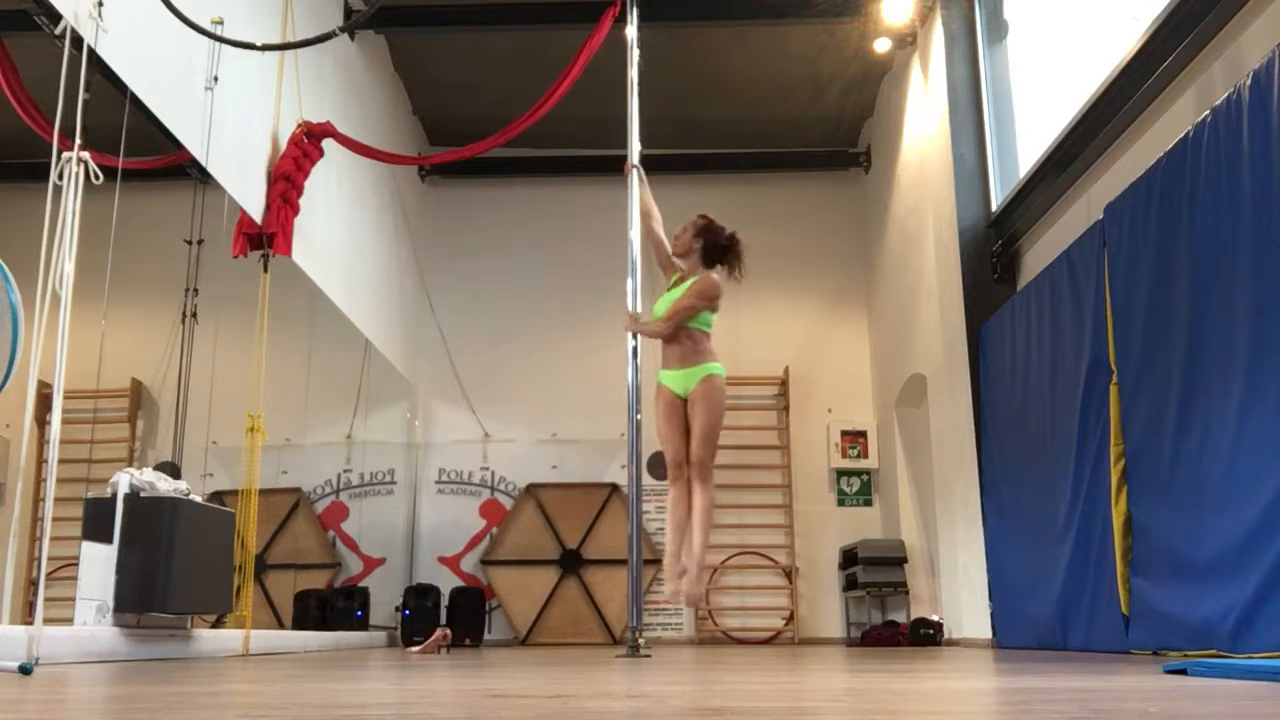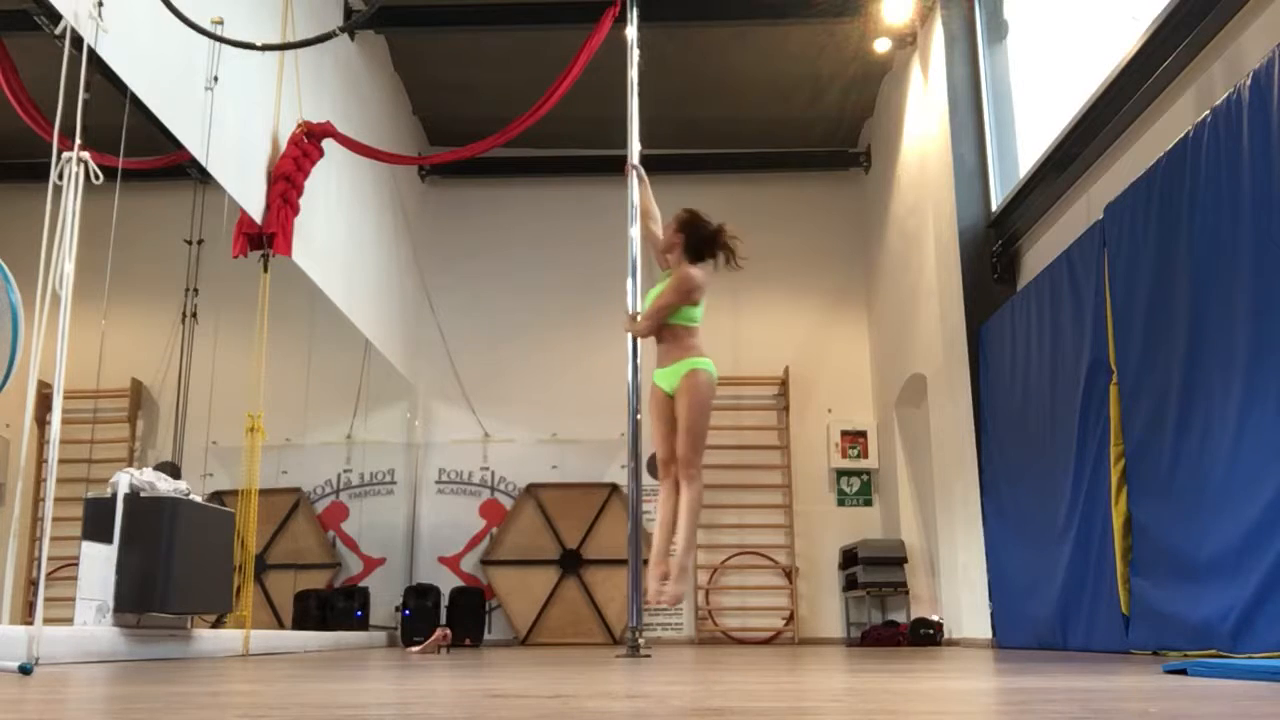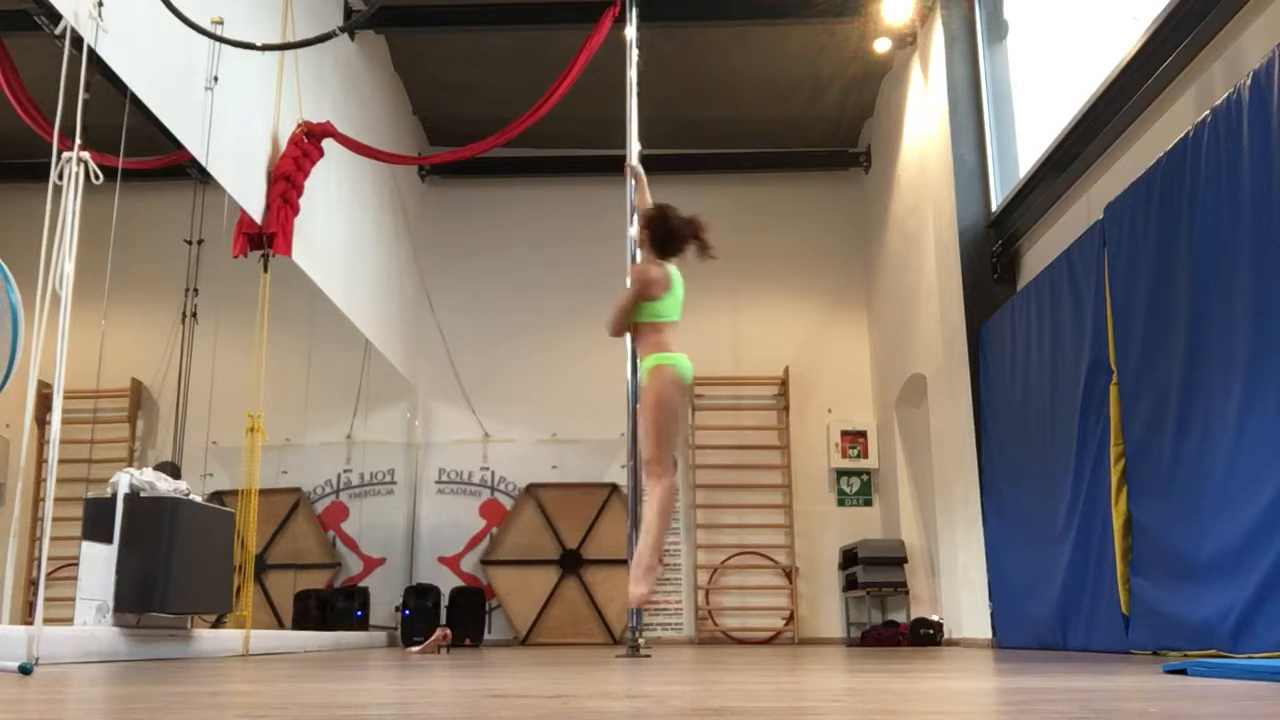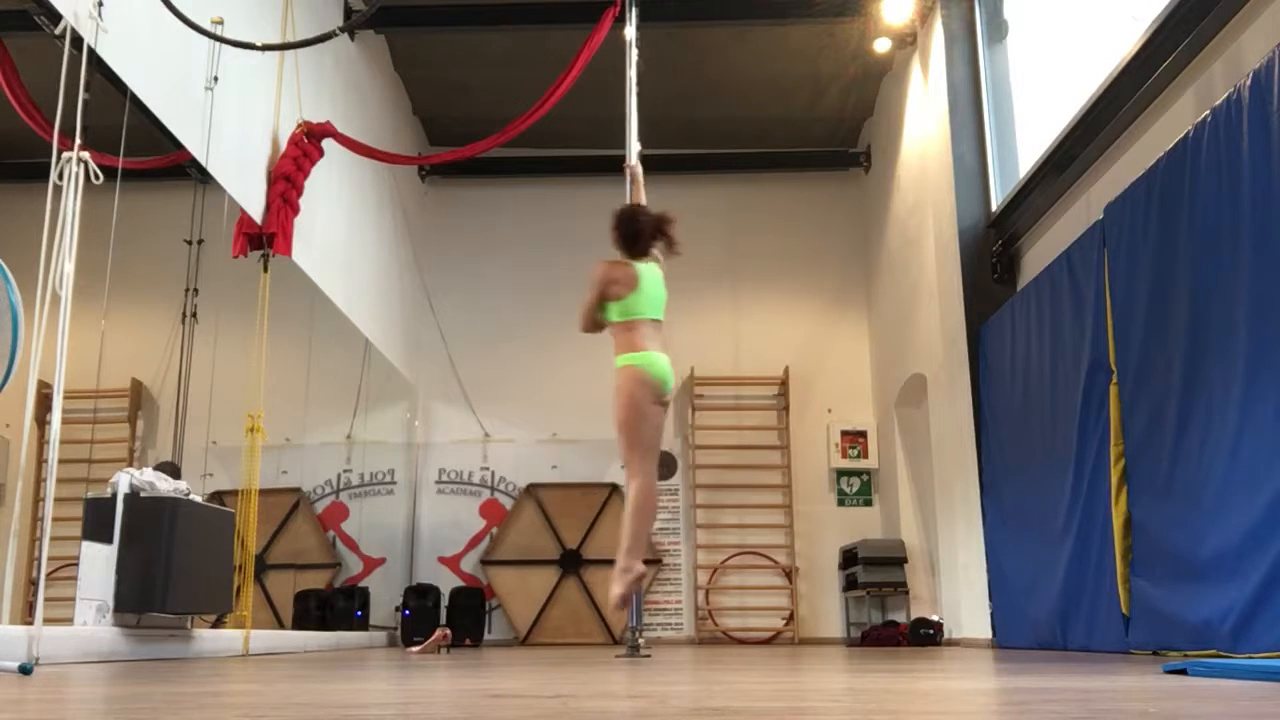
dt=0.1s
person 1, frame 1
left shoulder: (709, 280)
right shoulder: (675, 274)
left elbow: (666, 328)
right elbow: (652, 229)
left wrist: (636, 326)
right wrist: (641, 183)
left hip: (703, 377)
right hip: (669, 380)
left knee: (699, 471)
right knee: (677, 472)
left ankle: (695, 566)
right ankle: (676, 564)
person 1, frame 2
left shoulder: (687, 275)
right shoulder: (674, 270)
left elbow: (649, 326)
right elbow: (650, 227)
left wrist: (633, 326)
right wrist: (642, 183)
left hip: (692, 372)
right hip: (664, 378)
left knee: (688, 469)
right knee: (667, 470)
left ankle: (680, 564)
right ankle: (658, 563)
person 1, frame 3
left shoulder: (645, 272)
right shoulder: (671, 267)
left elbow: (615, 327)
right elbow: (660, 223)
left wrist: (630, 322)
right wrist: (640, 183)
left hip: (663, 369)
right hip: (667, 370)
left knee: (661, 469)
right knee: (654, 469)
left ankle: (648, 564)
right ankle: (642, 562)
person 1, frame 4
left shoulder: (608, 271)
right shoulder: (655, 267)
left elbow: (588, 324)
right elbow: (640, 220)
right wrist: (637, 182)
left hip: (635, 368)
right hip: (658, 367)
left knee: (637, 469)
right knee: (645, 469)
left ankle: (627, 564)
right ankle: (633, 562)
